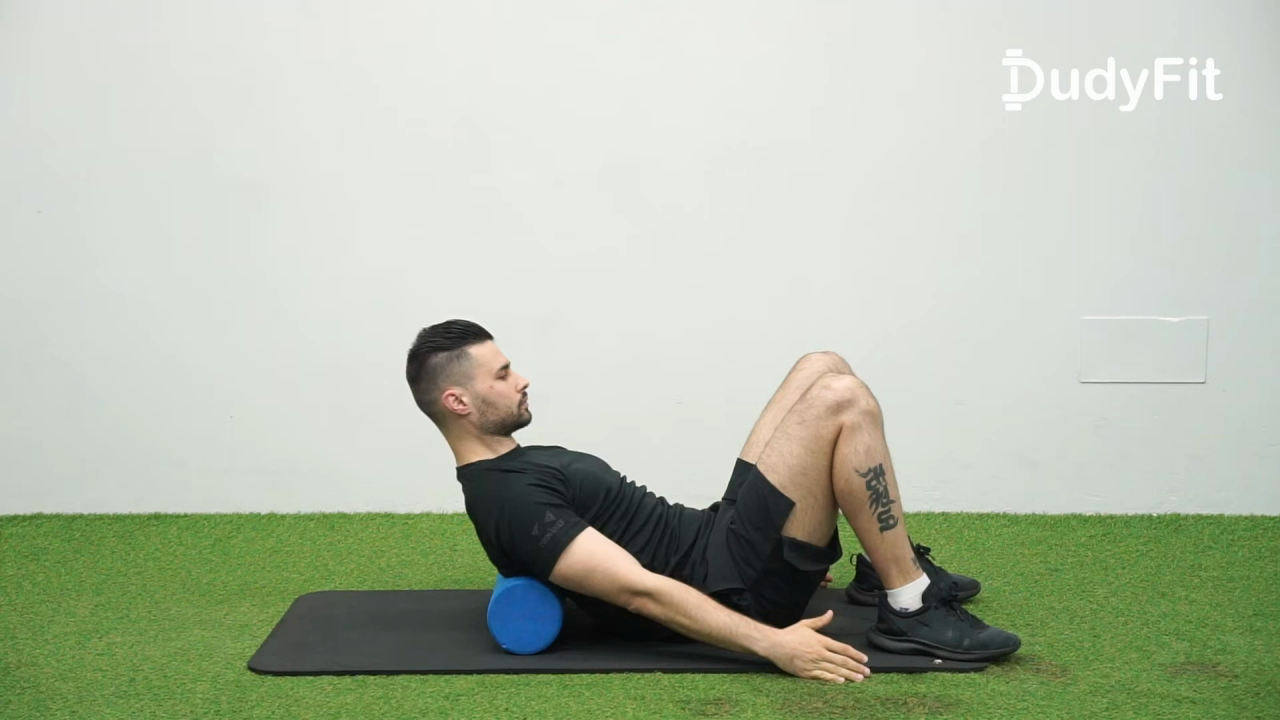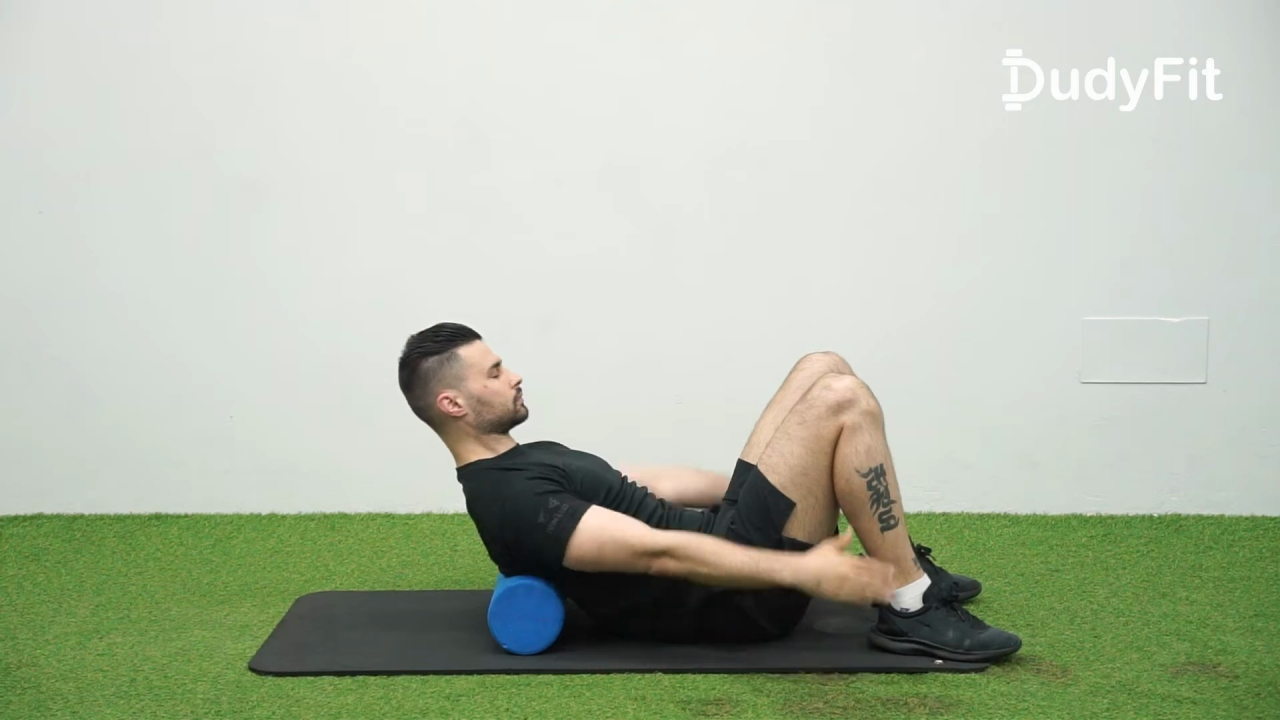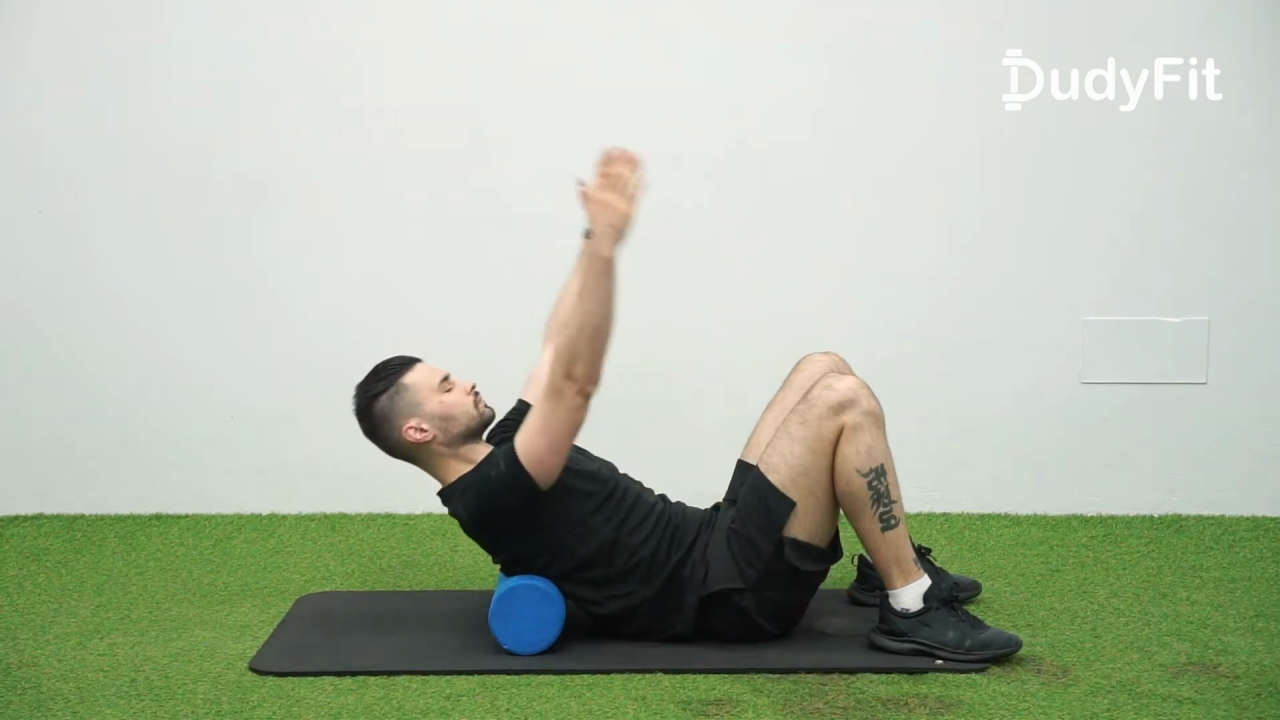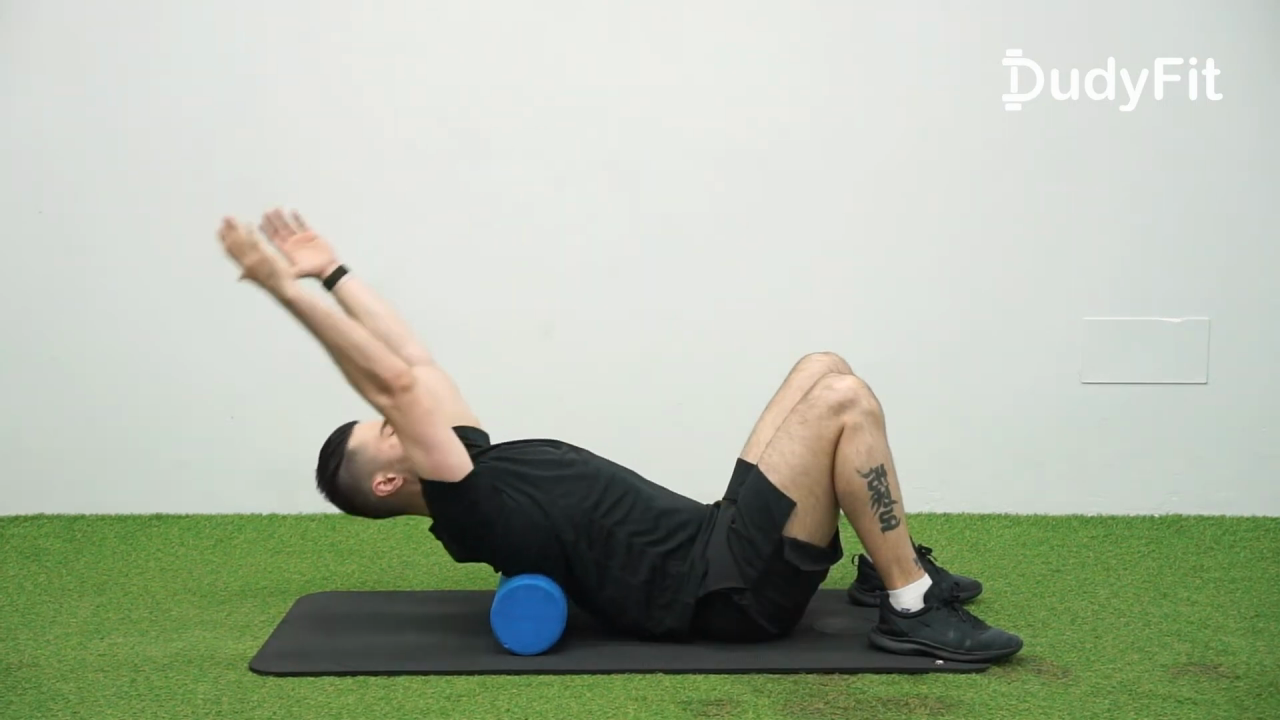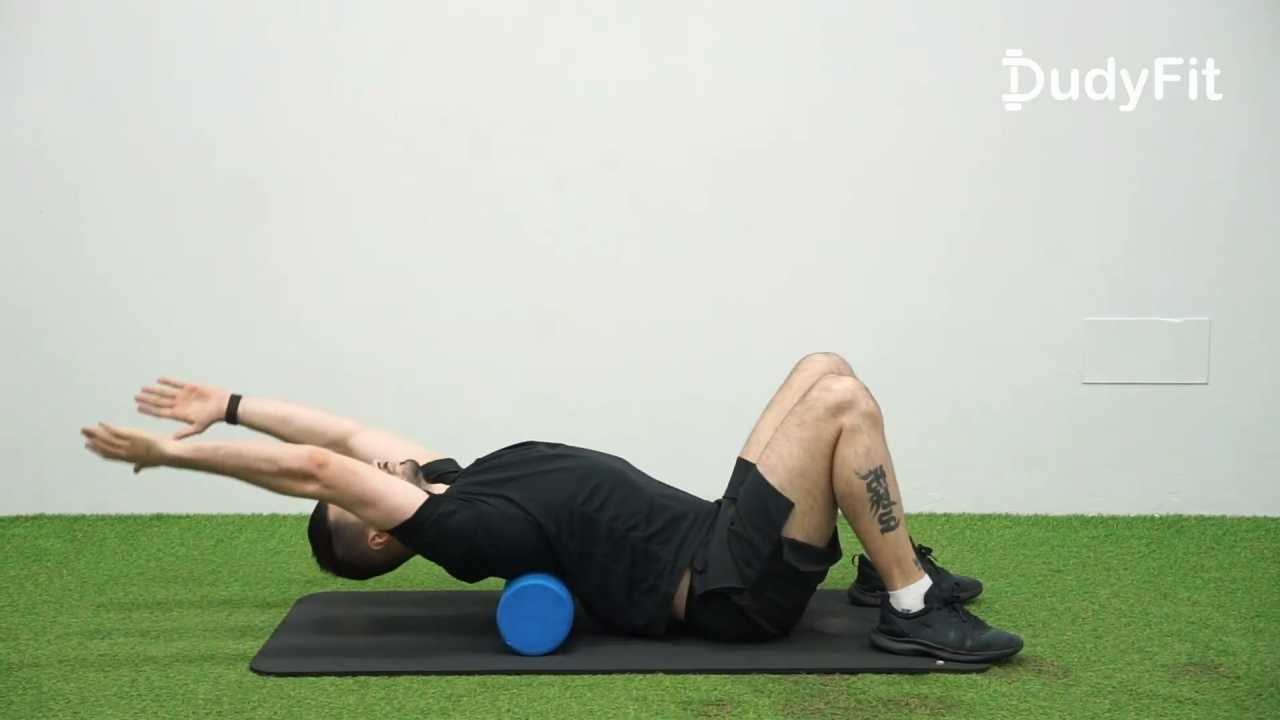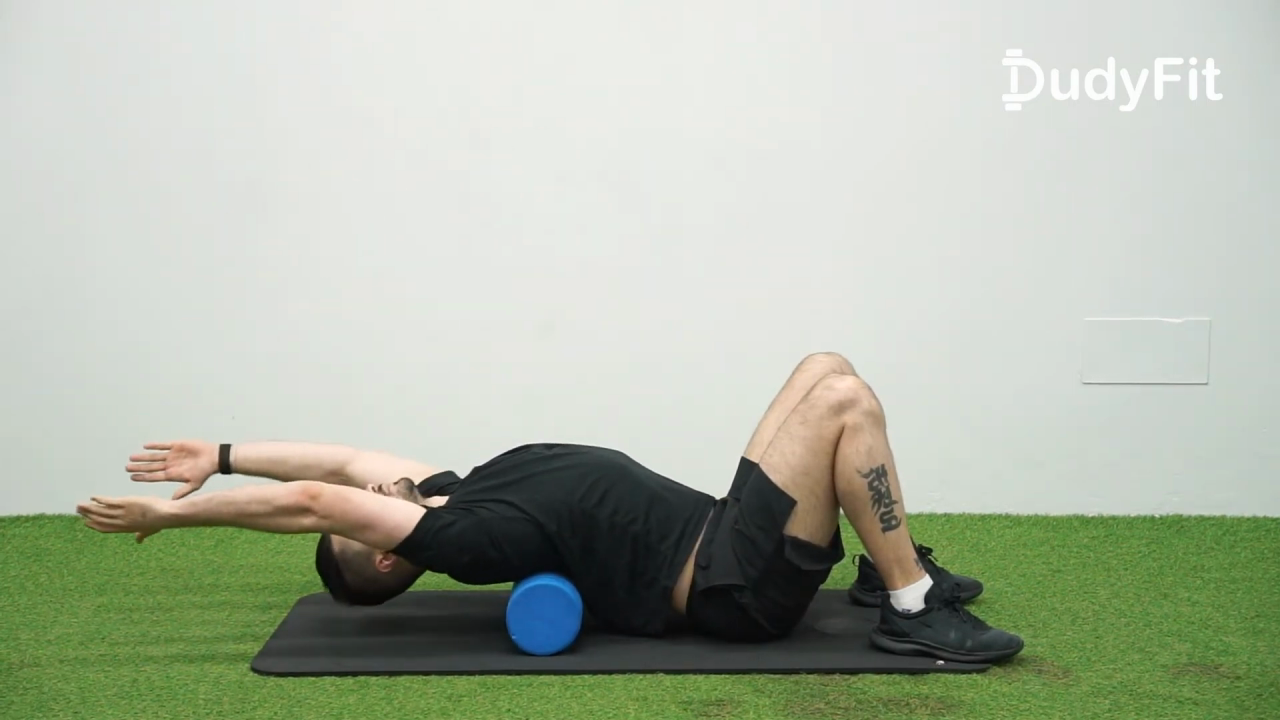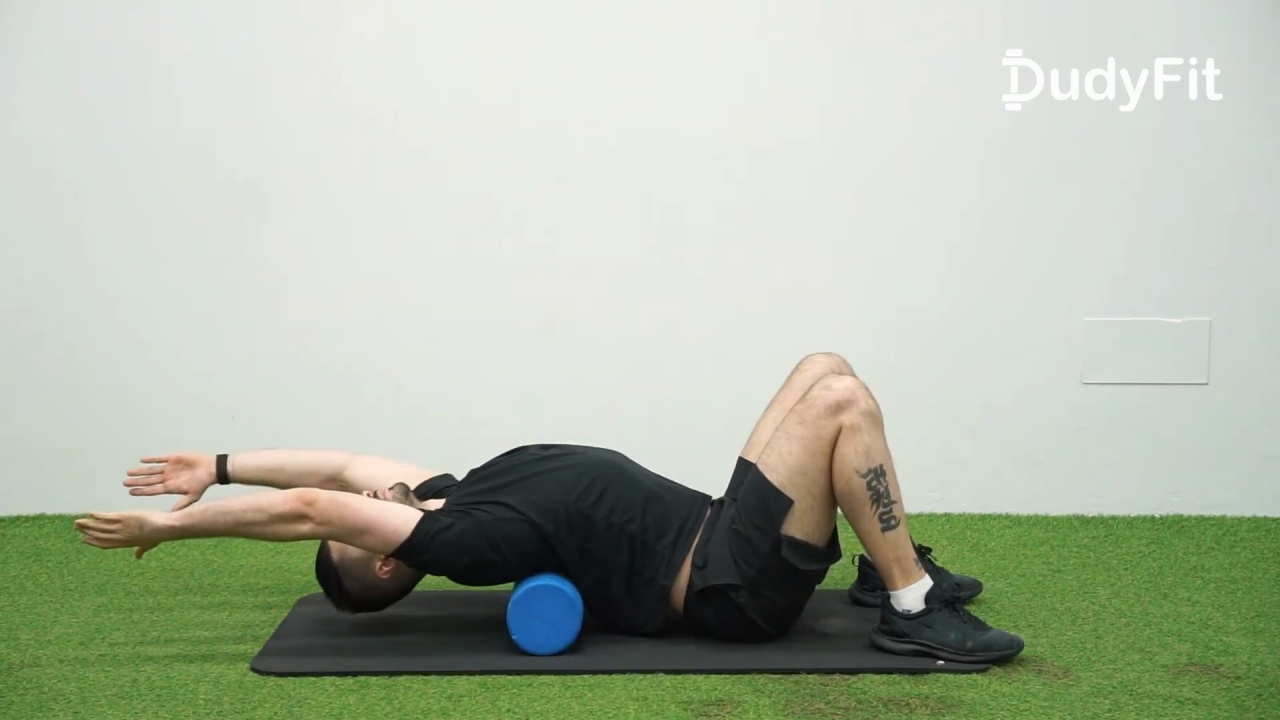
dt=0.5s
person 1, frame 1
left shoulder: (524, 468)
right shoulder: (509, 500)
right elbow: (641, 590)
right wrist: (773, 644)
left hip: (718, 539)
right hip: (738, 583)
left knee: (824, 370)
right knee: (845, 402)
left ankle: (890, 568)
right ankle: (911, 609)
person 1, frame 2
left shoulder: (528, 464)
right shoulder: (512, 500)
right elbow: (659, 552)
left wrist: (769, 463)
right wrist: (795, 570)
left hip: (720, 551)
right hip: (730, 596)
left knee: (824, 371)
right knee: (844, 401)
left ankle: (894, 566)
right ankle: (913, 610)
person 1, frame 3
left shoulder: (501, 453)
right shoulder: (493, 496)
left elbow: (562, 354)
right elbow: (576, 380)
left wrist: (595, 237)
right wrist: (604, 245)
left hip: (713, 548)
right hip: (731, 590)
left knee: (824, 370)
right knee: (844, 402)
left ankle: (895, 573)
right ankle: (913, 609)
person 1, frame 4
left shoulder: (483, 470)
right shoulder: (474, 516)
left elbow: (414, 367)
right elbow: (393, 385)
left wrist: (331, 275)
right wrist: (287, 289)
left hip: (719, 547)
right hip: (728, 588)
left knee: (823, 372)
right knee: (841, 402)
left ankle: (887, 571)
right ankle: (913, 611)
person 1, frame 5
left shoulder: (455, 486)
right shoulder: (460, 529)
left elbow: (346, 433)
right elbow: (322, 466)
left wrist: (226, 407)
right wrist: (170, 451)
left hip: (718, 541)
right hip: (730, 585)
left knee: (825, 370)
right knee: (842, 402)
left ankle: (896, 571)
right ankle: (914, 609)
person 1, frame 6
left shoulder: (457, 496)
right shoulder: (463, 539)
left elbow: (343, 459)
right elbow: (317, 499)
left wrist: (217, 457)
right wrist: (171, 513)
left hip: (724, 540)
right hip: (735, 582)
left knee: (829, 371)
right knee: (846, 402)
left ankle: (894, 570)
right ankle: (913, 610)
person 1, frame 7
left shoulder: (453, 499)
right shoulder: (462, 538)
left elbow: (339, 465)
right elbow: (317, 504)
left wrist: (215, 467)
right wrist: (168, 524)
left hip: (720, 537)
right hip: (733, 581)
left knee: (825, 369)
right knee: (841, 402)
left ankle: (892, 569)
right ankle: (911, 608)
